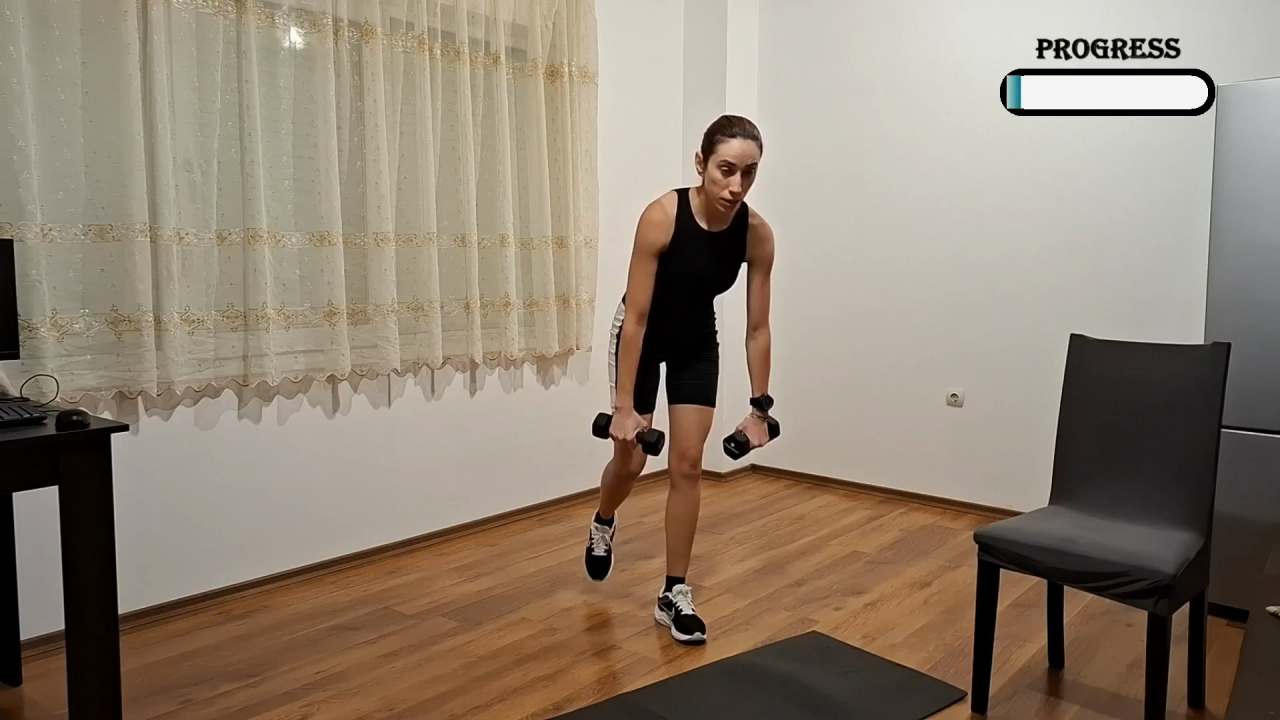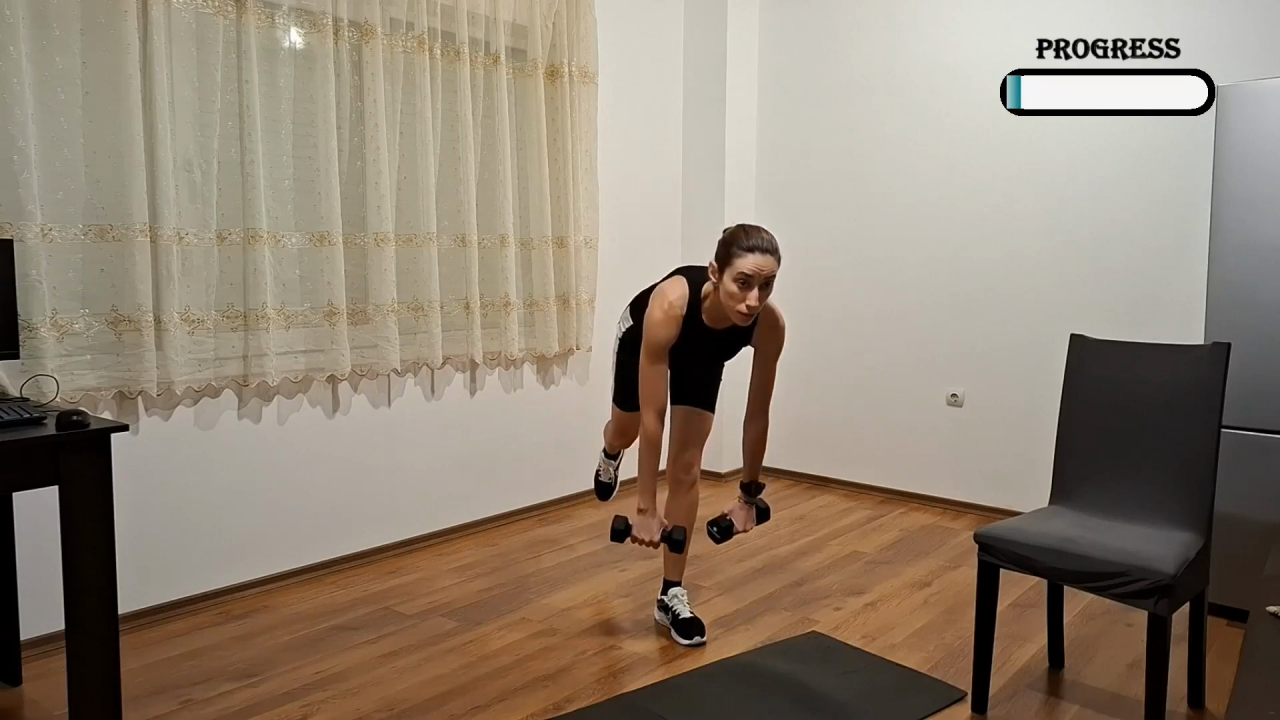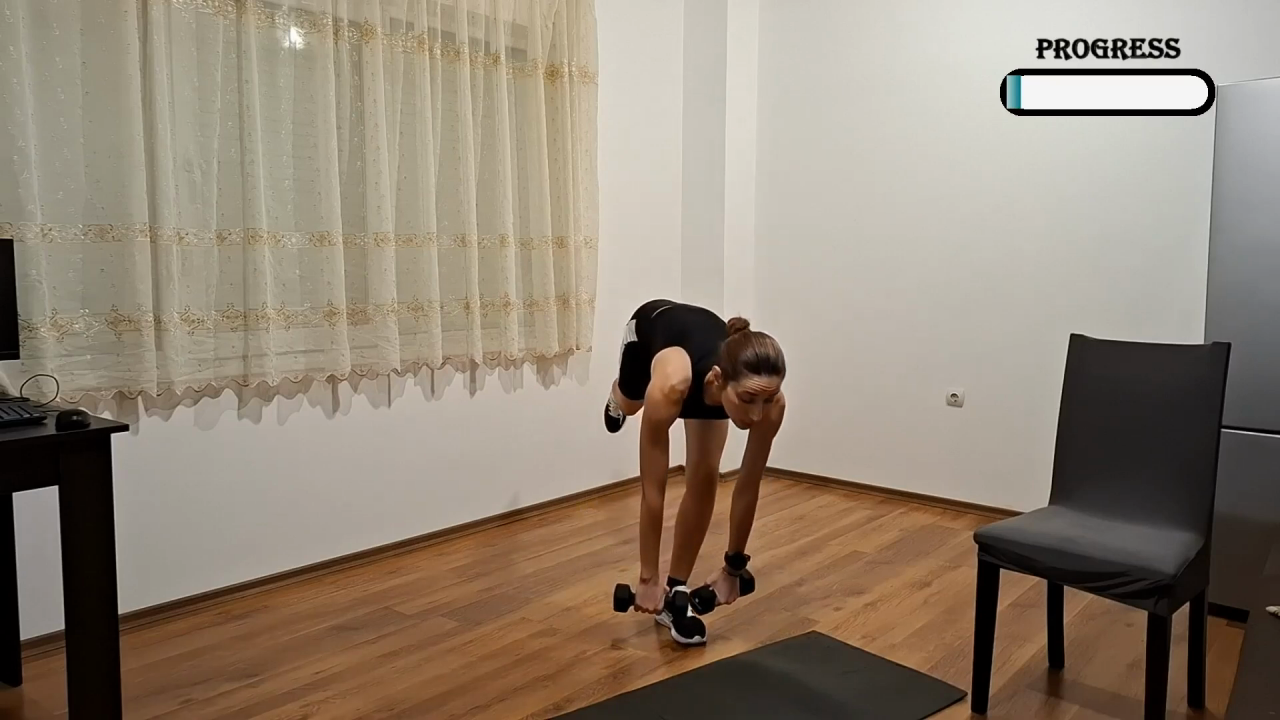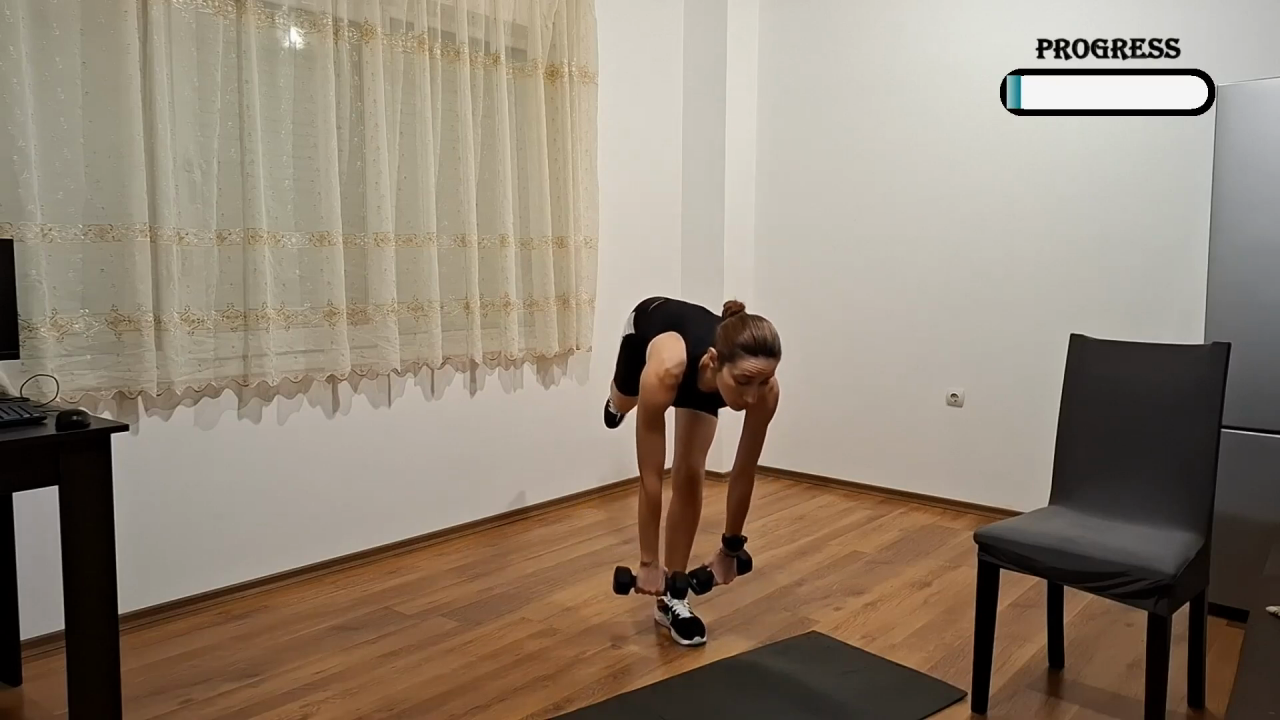
dt=0.7s
person 1, frame 1
left shoulder: (757, 233)
right shoulder: (662, 215)
left elbow: (758, 329)
right elbow: (635, 318)
left wrist: (759, 406)
right wrist: (623, 407)
left hip: (697, 342)
right hip: (644, 335)
left knee: (687, 463)
right knee: (632, 450)
left ankle: (674, 593)
right ankle: (604, 523)
person 1, frame 2
left shoulder: (770, 324)
right shoulder: (669, 305)
left elbow: (757, 415)
right elbow: (652, 417)
left wrist: (749, 493)
right wrist: (645, 508)
left hip: (703, 359)
right hip: (642, 336)
left knee: (686, 469)
right knee: (625, 434)
left ankle: (672, 595)
right ankle: (610, 454)
person 1, frame 3
left shoulder: (769, 400)
right shoulder: (671, 385)
left elbow: (747, 488)
right elbow: (653, 492)
left wrist: (733, 567)
right wrist: (648, 579)
left hip: (705, 329)
right hip: (651, 325)
left knee: (704, 477)
right knee: (629, 404)
left ankle: (677, 591)
right ankle: (618, 401)
person 1, frame 4
left shoulder: (763, 389)
right shoulder: (666, 369)
left elbow: (744, 473)
right elbow: (651, 478)
left wrist: (730, 549)
right wrist: (648, 562)
left hip: (700, 353)
right hip: (650, 322)
left knee: (690, 476)
right knee: (626, 400)
left ankle: (673, 596)
right ankle: (618, 399)
